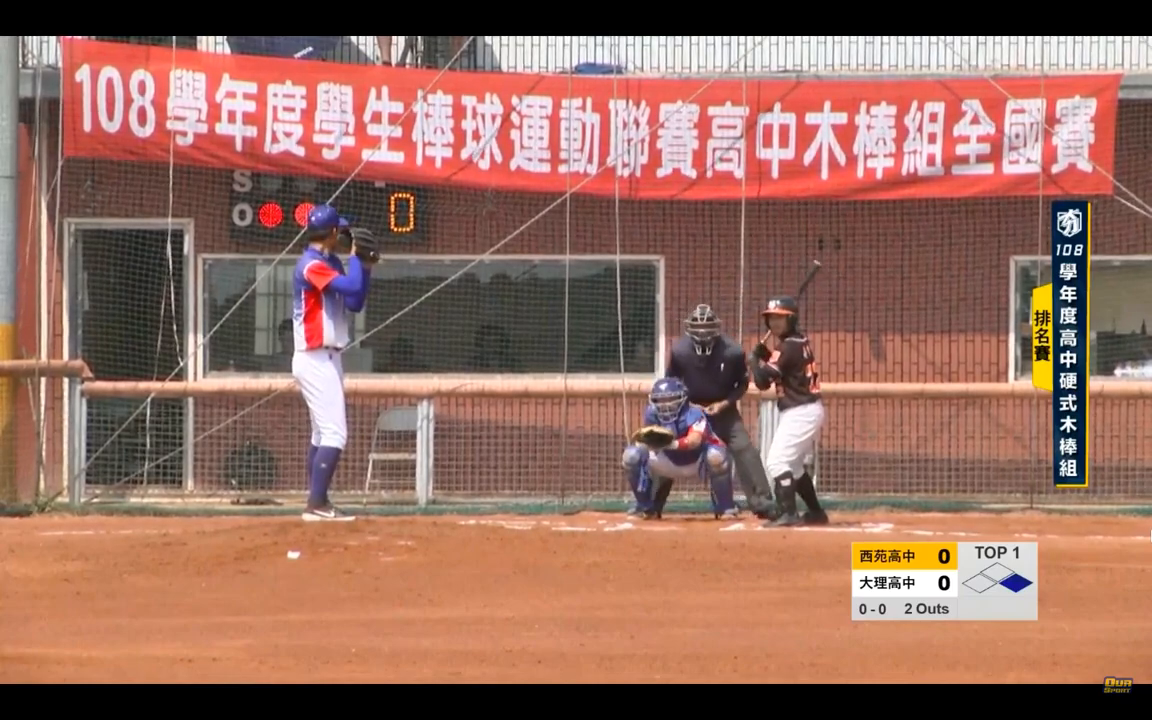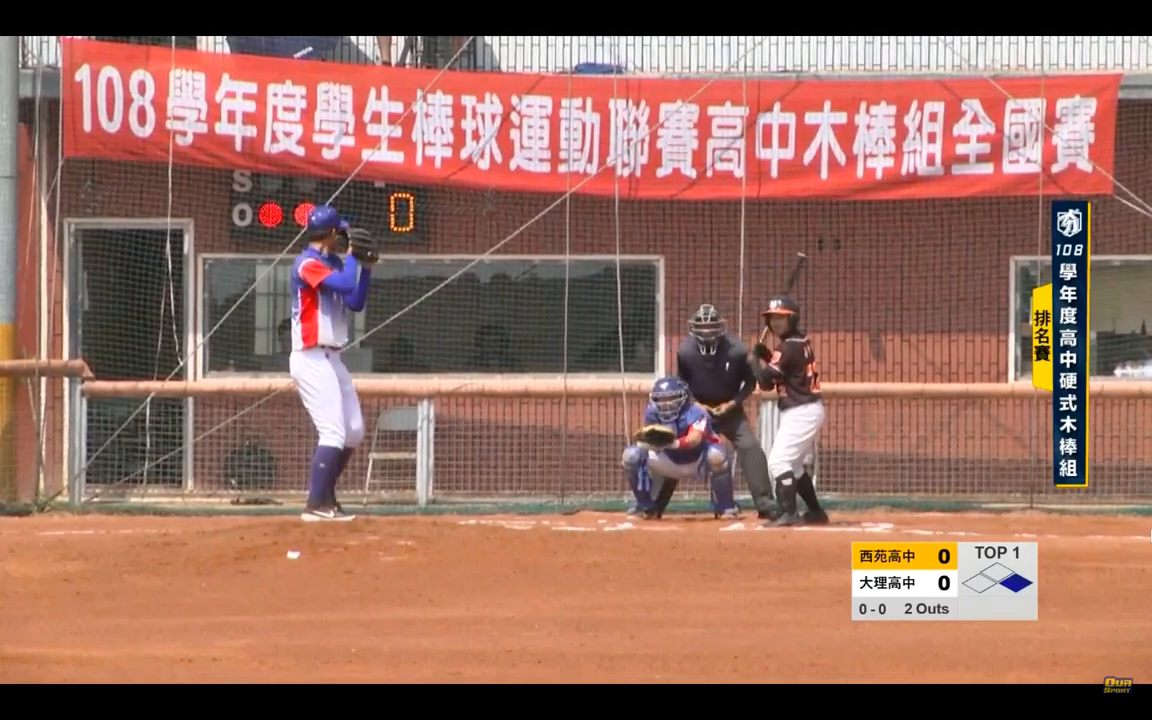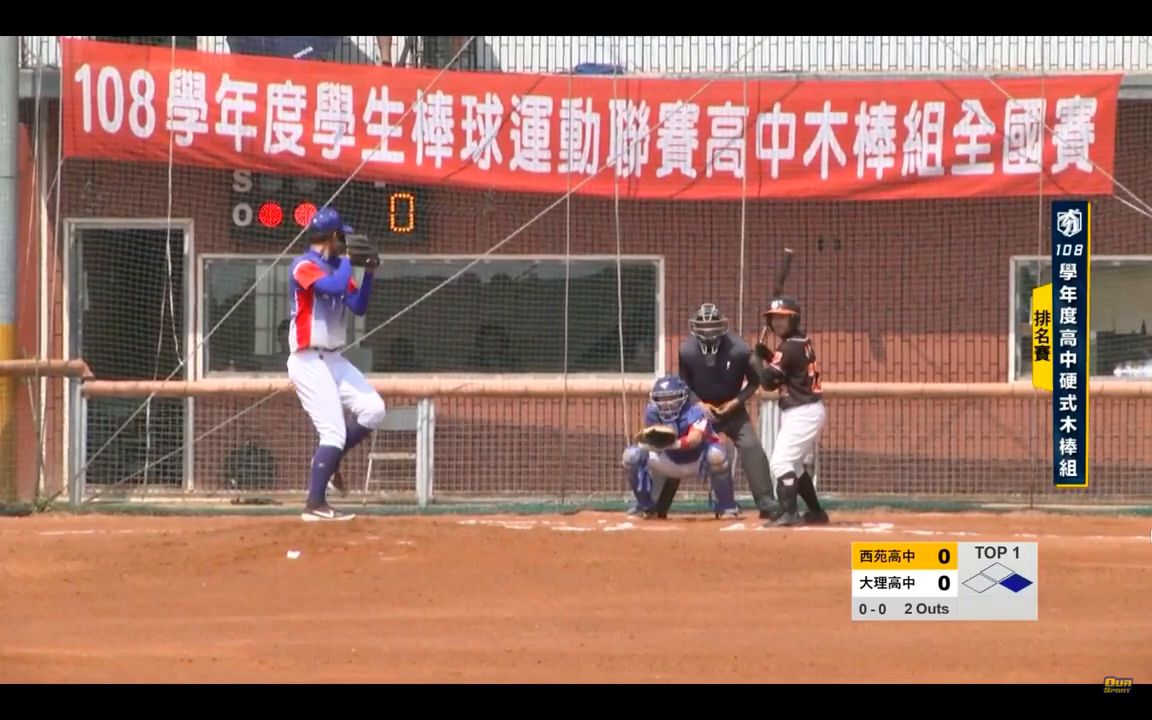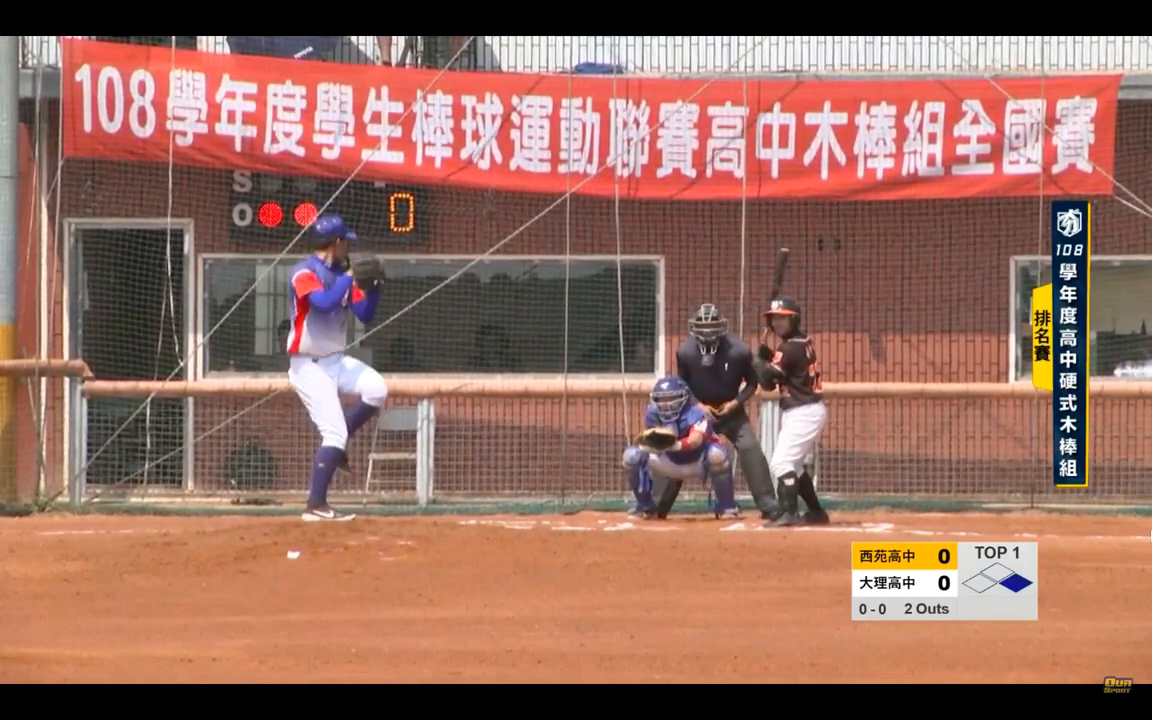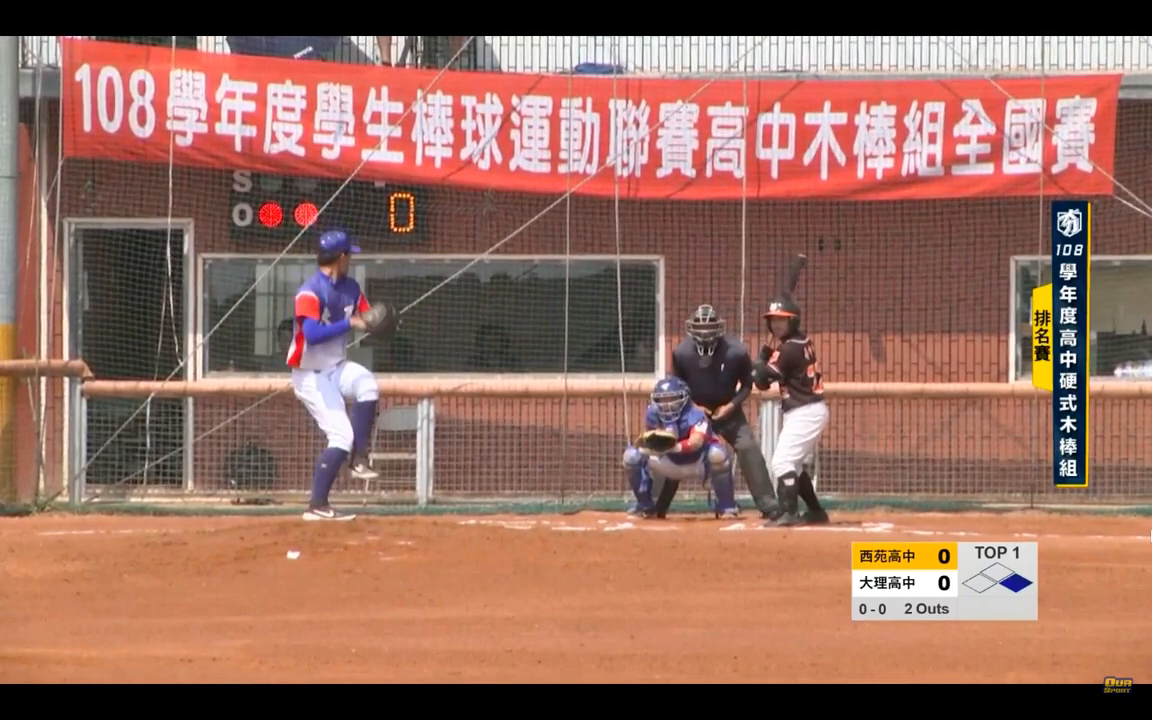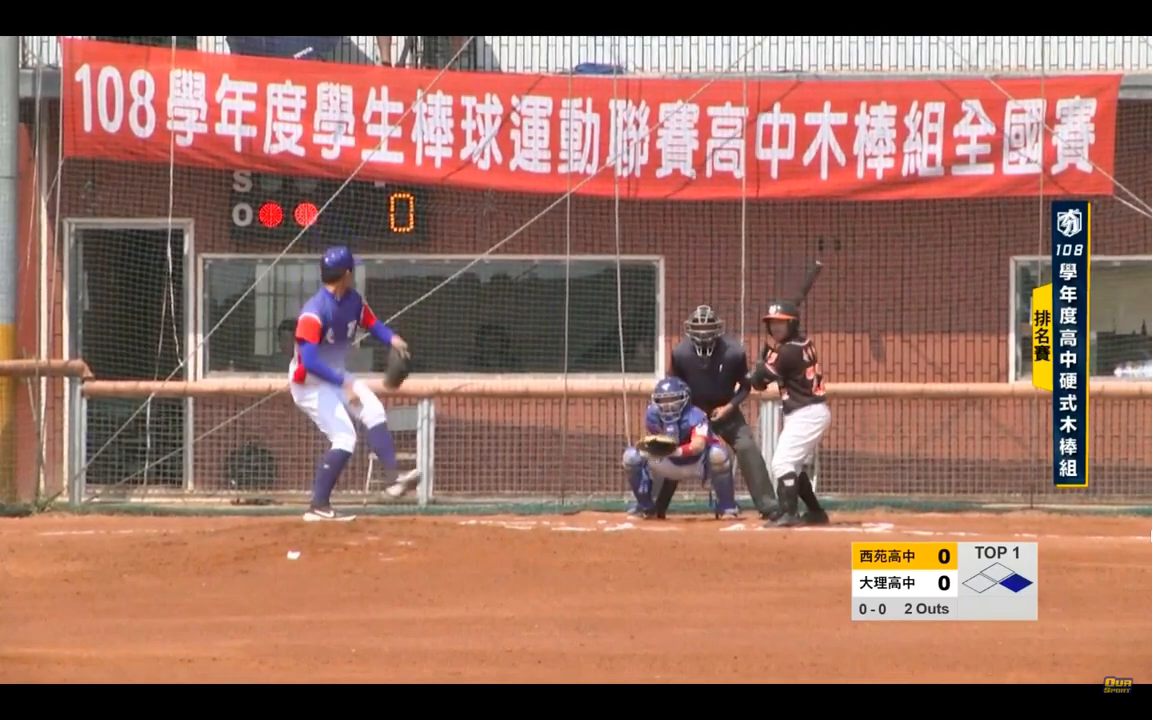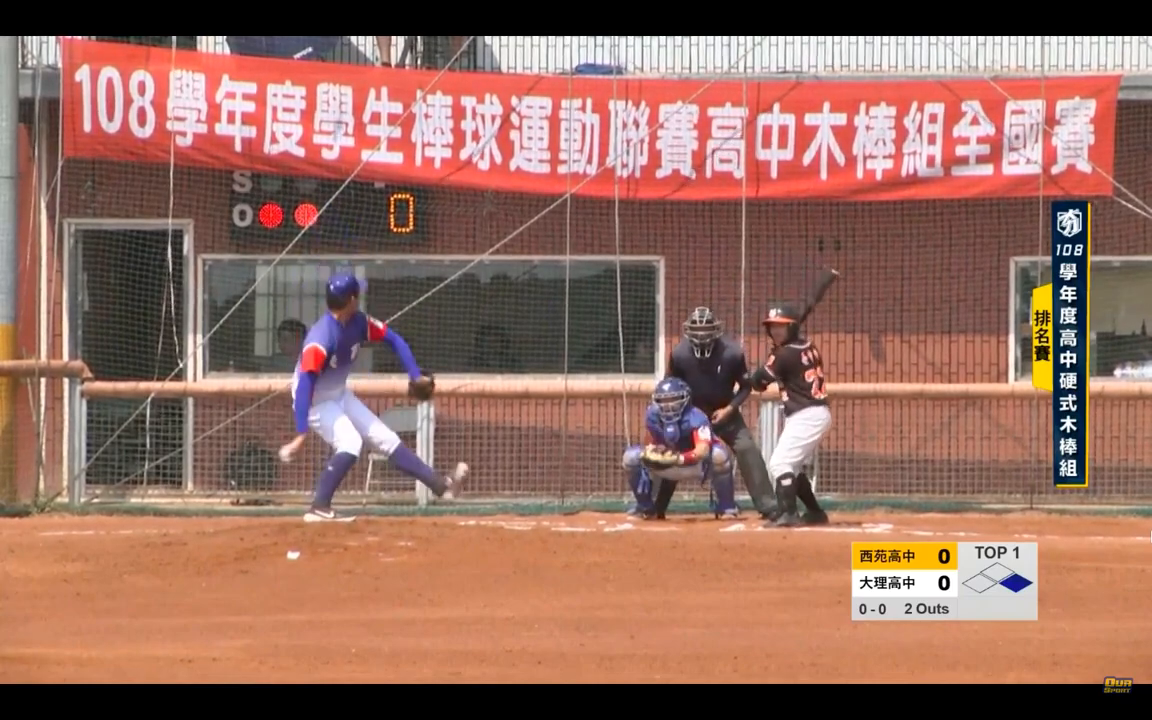
dt=0.1s
person 1, frame 1
left shoulder: (331, 262)
right shoulder: (310, 264)
left elbow: (355, 304)
right elbow: (352, 287)
left wrist: (365, 267)
right wrist: (355, 256)
left hip: (328, 359)
right hip: (315, 360)
left knee: (324, 434)
right knee: (335, 434)
left ankle: (319, 501)
right ankle: (316, 505)
person 1, frame 2
left shoulder: (335, 263)
right shoulder: (307, 263)
left elbow: (356, 303)
right elbow: (342, 285)
left wrist: (365, 268)
right wrist: (351, 256)
left hip: (333, 359)
right hip: (311, 360)
left knee: (353, 432)
right knee: (334, 432)
left ankle: (325, 492)
right ankle: (316, 505)
person 1, frame 3
left shoulder: (337, 265)
right shoulder: (304, 265)
left elbow: (359, 307)
right elbow: (334, 288)
left wrist: (369, 273)
right wrist: (348, 261)
left hip: (333, 359)
right hip: (310, 362)
left knee: (374, 411)
right knee: (334, 433)
left ankle: (326, 463)
right ankle: (315, 506)
person 1, frame 4
left shoulder: (343, 274)
right shoulder: (305, 273)
left elbow: (365, 311)
right elbow: (323, 304)
left wrist: (372, 287)
right wrist: (348, 278)
left hip: (337, 360)
right hip: (308, 366)
left knee: (377, 389)
right knee: (335, 433)
left ankle: (336, 448)
right ankle: (316, 507)
person 1, frame 5
left shoulder: (350, 286)
right shoulder: (310, 291)
left elbow: (366, 320)
right elbow: (313, 335)
right wrist: (350, 324)
left hip: (337, 367)
right hip: (310, 375)
left knee: (368, 387)
right knee: (341, 436)
left ankle: (358, 457)
right ankle: (317, 506)
person 1, frame 6
left shoulder: (352, 300)
right shoulder: (314, 311)
left elbow: (374, 325)
right elbow: (307, 359)
left wrist: (393, 339)
right wrist: (345, 384)
left hip: (338, 379)
right hip: (310, 386)
left knee: (373, 412)
right knee: (345, 438)
left ankle: (395, 475)
right ankle: (318, 507)
person 1, frame 7
left shoulder: (360, 321)
right shoulder: (320, 339)
left elbow: (392, 338)
right elbow: (304, 386)
left wrist: (415, 375)
right wrist: (301, 434)
left hip: (339, 397)
right hip: (316, 403)
left knee: (386, 440)
right knee: (350, 445)
left ankle: (439, 483)
right ankle: (319, 508)
person 2, frame 1
left shoulder: (787, 346)
right shoulder: (800, 341)
left elbow: (762, 380)
left wrist: (756, 357)
right wrist: (766, 356)
left hip: (799, 413)
right hip: (809, 410)
left knee: (777, 462)
right knee: (793, 465)
left ankle: (788, 514)
right ankle: (816, 512)
person 2, frame 2
left shoulder: (788, 347)
right shoulder: (801, 341)
left elbow: (766, 382)
right elbow: (783, 369)
left wrist: (754, 359)
right wrist: (765, 355)
left hip: (800, 412)
right hip: (808, 410)
left knee: (779, 462)
right knee: (793, 464)
left ankle: (788, 514)
right ankle: (815, 512)
person 2, frame 3
left shoulder: (789, 346)
right shoulder: (801, 341)
left elbow: (769, 381)
right elbow: (784, 368)
left wrist: (757, 359)
right wrist: (766, 355)
left hip: (801, 412)
right hip: (808, 410)
left knee: (781, 462)
right knee: (794, 464)
left ankle: (788, 514)
right ankle: (816, 512)
person 2, frame 4
left shoulder: (790, 347)
right shoulder: (802, 341)
left elbow: (767, 381)
left wrist: (760, 359)
right wrist: (770, 356)
left hip: (803, 412)
right hip: (807, 411)
left knee: (781, 462)
right knee: (794, 464)
left ankle: (788, 514)
right ankle: (816, 512)
person 2, frame 5
left shoulder: (788, 348)
right shoulder: (802, 342)
left elbow: (763, 381)
left wrist: (760, 360)
right wrist: (770, 356)
left hip: (804, 413)
right hip: (809, 411)
left knee: (782, 462)
right knee: (794, 464)
left ankle: (788, 514)
right ankle: (816, 512)
person 2, frame 6
left shoulder: (785, 351)
right shoulder: (805, 344)
left elbow: (758, 381)
left wrist: (765, 359)
left hip: (806, 414)
right hip: (815, 413)
left knee: (782, 463)
right knee: (792, 465)
left ankle: (788, 514)
right ankle: (816, 512)
person 2, frame 7
left shoulder: (784, 354)
right shoulder: (808, 346)
left elbow: (757, 382)
left wrist: (768, 361)
left hip: (806, 416)
right hip: (816, 414)
left knee: (779, 463)
right knee: (791, 466)
left ankle: (788, 514)
right ankle: (815, 512)
person 3, frame 1
left shoulder: (733, 351)
right shoulder: (680, 350)
left elbow: (743, 383)
left wrist: (725, 403)
left hip: (723, 409)
left knee: (744, 450)
left ankle: (763, 504)
person 3, frame 2
left shoulder: (738, 350)
right shoulder: (686, 350)
left elbow: (750, 383)
right elbow: (682, 384)
left wrist: (732, 403)
right wrist: (695, 404)
left hip: (731, 409)
left knee: (750, 448)
left ankle: (765, 504)
right ankle: (654, 505)
person 3, frame 3
left shoulder: (740, 349)
right shoulder: (687, 350)
left elbow: (754, 382)
right elbow: (685, 383)
left wrist: (736, 402)
right wrist: (699, 404)
left hip: (732, 408)
right hip: (700, 407)
left knee: (752, 448)
left ankle: (767, 505)
right ankle: (657, 506)
person 3, frame 4
left shoulder: (739, 350)
right shoulder: (685, 351)
left elbow: (753, 383)
right elbow: (683, 384)
left wrist: (736, 402)
right wrist: (698, 404)
left hip: (732, 409)
left knee: (750, 449)
left ankle: (769, 506)
person 3, frame 5
left shoulder: (736, 351)
right shoulder: (682, 352)
left elbow: (747, 384)
left wrist: (731, 405)
left hip: (728, 410)
left knee: (749, 449)
left ankle: (769, 506)
person 3, frame 6
left shoulder: (734, 351)
right shoulder: (681, 352)
left elbow: (745, 386)
left wrist: (730, 407)
left hip: (726, 411)
left knee: (748, 450)
left ankle: (768, 506)
person 3, frame 7
left shoulder: (733, 352)
right shoulder: (679, 353)
left elbow: (746, 386)
left wrist: (730, 409)
left hip: (725, 411)
left knee: (747, 450)
left ankle: (768, 506)
person 4, frame 1
left shoulder: (694, 415)
right shoulder: (652, 414)
left elbow: (695, 440)
left wrist: (673, 444)
left hip: (698, 462)
right hip: (670, 462)
left knee: (715, 455)
right knee: (631, 455)
left ankle: (726, 508)
right ankle: (646, 508)
person 4, frame 2
left shoulder: (694, 413)
right shoulder: (652, 413)
left elbow: (694, 439)
left wrist: (674, 444)
left hip: (699, 462)
right hip: (670, 461)
left knee: (716, 454)
right knee: (631, 455)
left ankle: (725, 507)
right ankle: (645, 507)
person 4, frame 3
left shoulder: (695, 413)
right shoulder: (652, 413)
left elbow: (695, 438)
left wrist: (675, 444)
left hip: (698, 461)
right hip: (671, 461)
left knee: (716, 453)
right knee: (631, 455)
left ankle: (726, 507)
right ankle: (646, 507)
person 4, frame 4
left shoulder: (695, 414)
right shoulder: (652, 414)
left elbow: (695, 440)
left wrist: (676, 446)
left hip: (699, 463)
right hip: (670, 463)
left knee: (717, 453)
right knee: (632, 455)
left ankle: (726, 507)
right ankle: (646, 507)
person 4, frame 5
left shoulder: (695, 415)
right shoulder: (652, 414)
left elbow: (696, 441)
left wrist: (676, 447)
left hip: (699, 463)
right hip: (670, 463)
left knee: (717, 453)
right knee: (632, 455)
left ankle: (726, 507)
right ankle: (646, 507)
person 4, frame 6
left shoulder: (695, 416)
right shoulder: (652, 415)
left elbow: (698, 445)
left wrist: (677, 451)
left hip: (698, 464)
right hip: (669, 464)
left knee: (718, 454)
right knee: (631, 456)
left ankle: (726, 507)
right ankle: (646, 508)
person 4, frame 7
left shoulder: (696, 417)
right shoulder: (653, 415)
left elbow: (703, 451)
right elbow: (653, 445)
left wrist: (679, 459)
left hip: (698, 465)
right hip: (669, 465)
left knee: (719, 454)
right knee: (631, 456)
left ankle: (726, 507)
right ankle: (646, 508)
